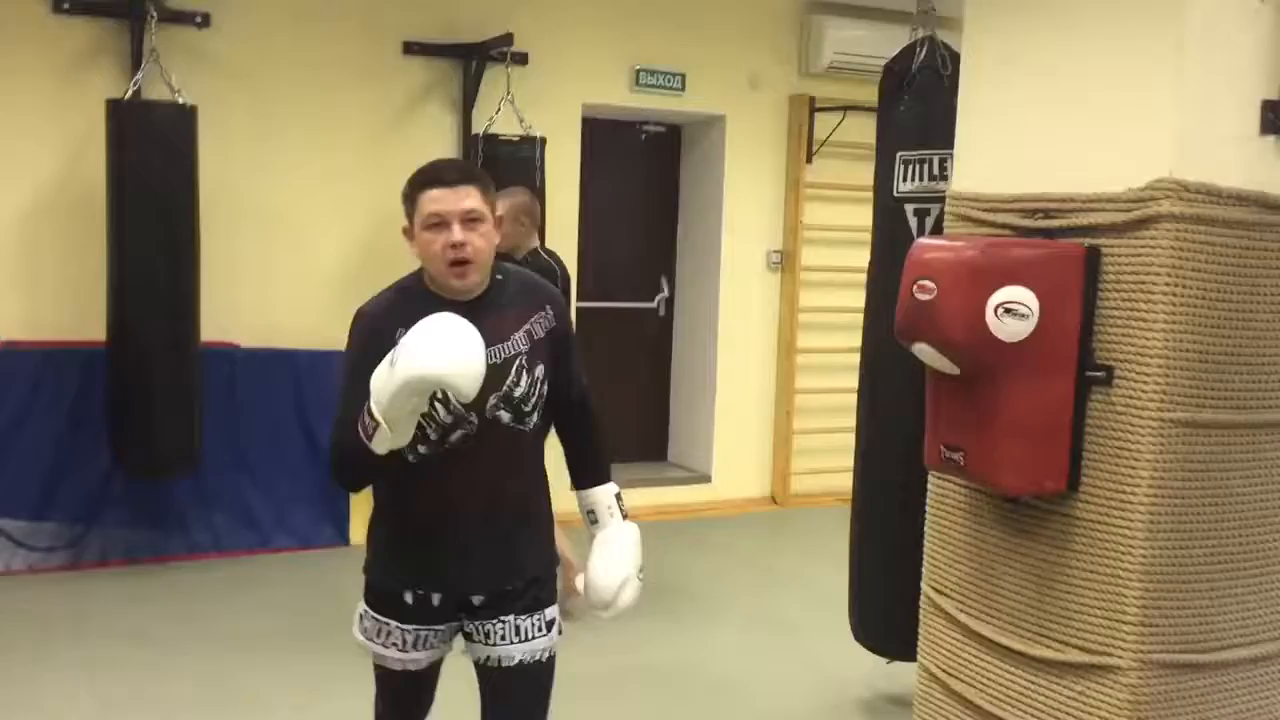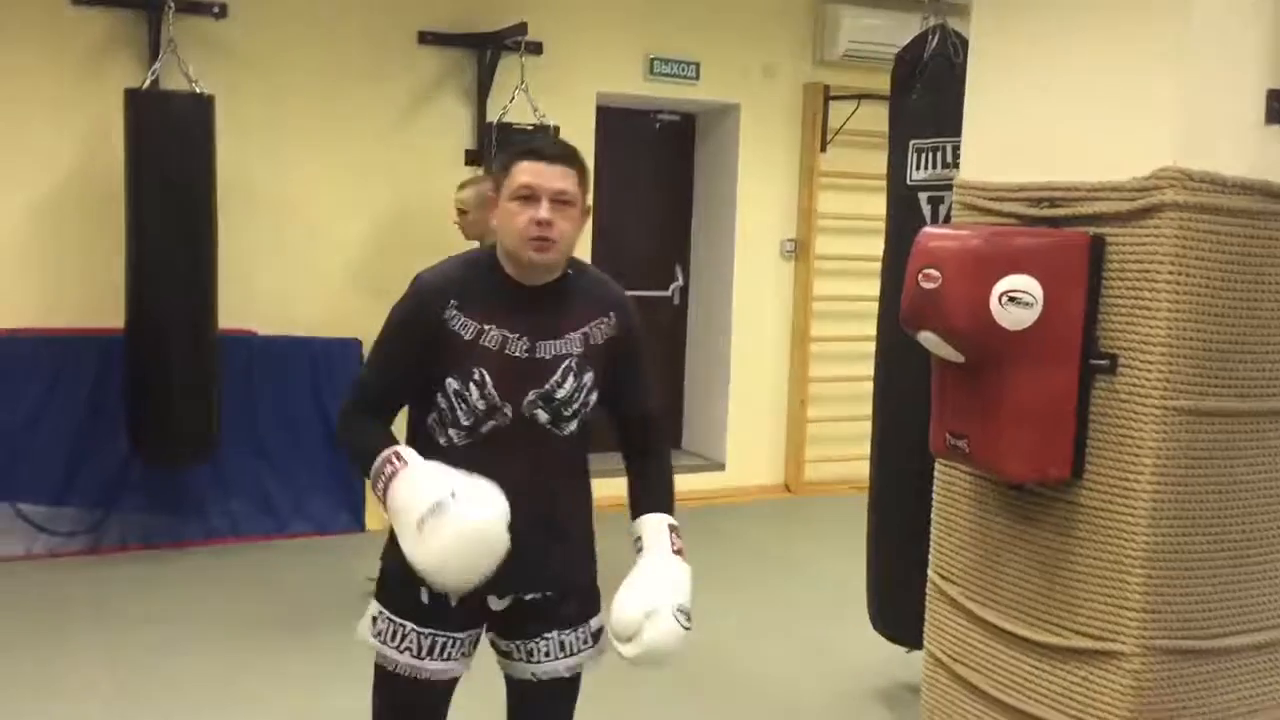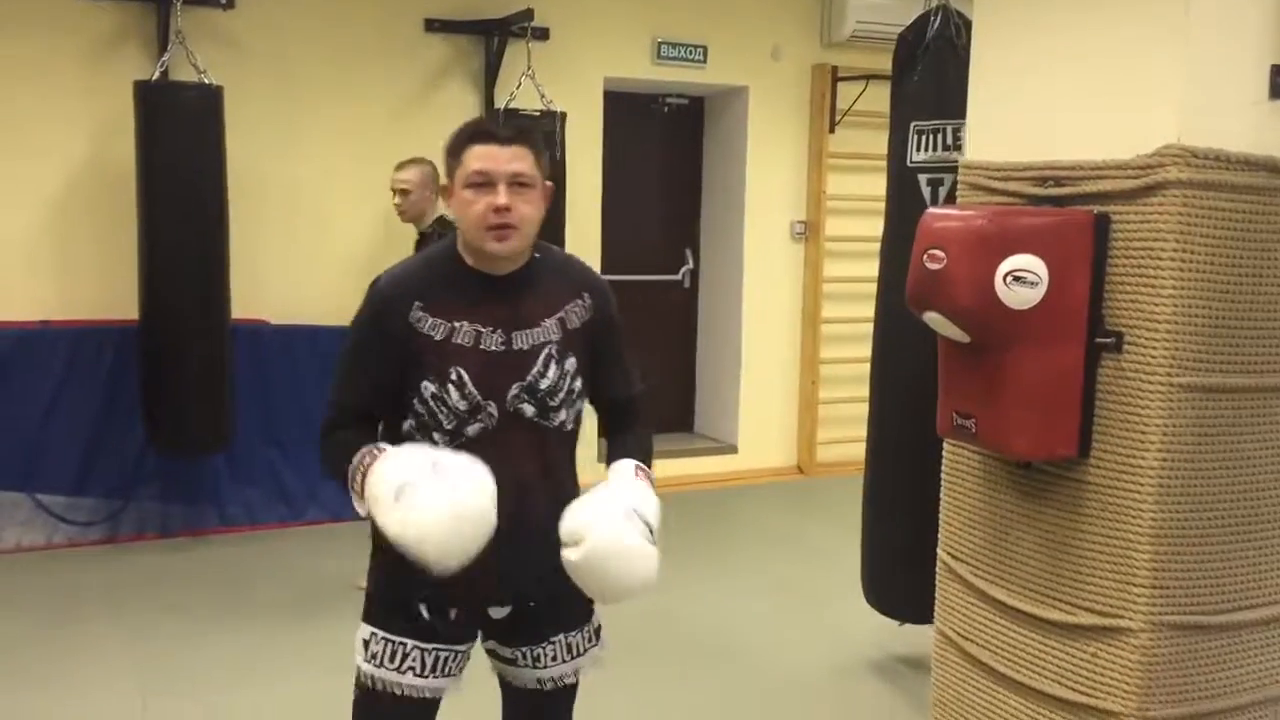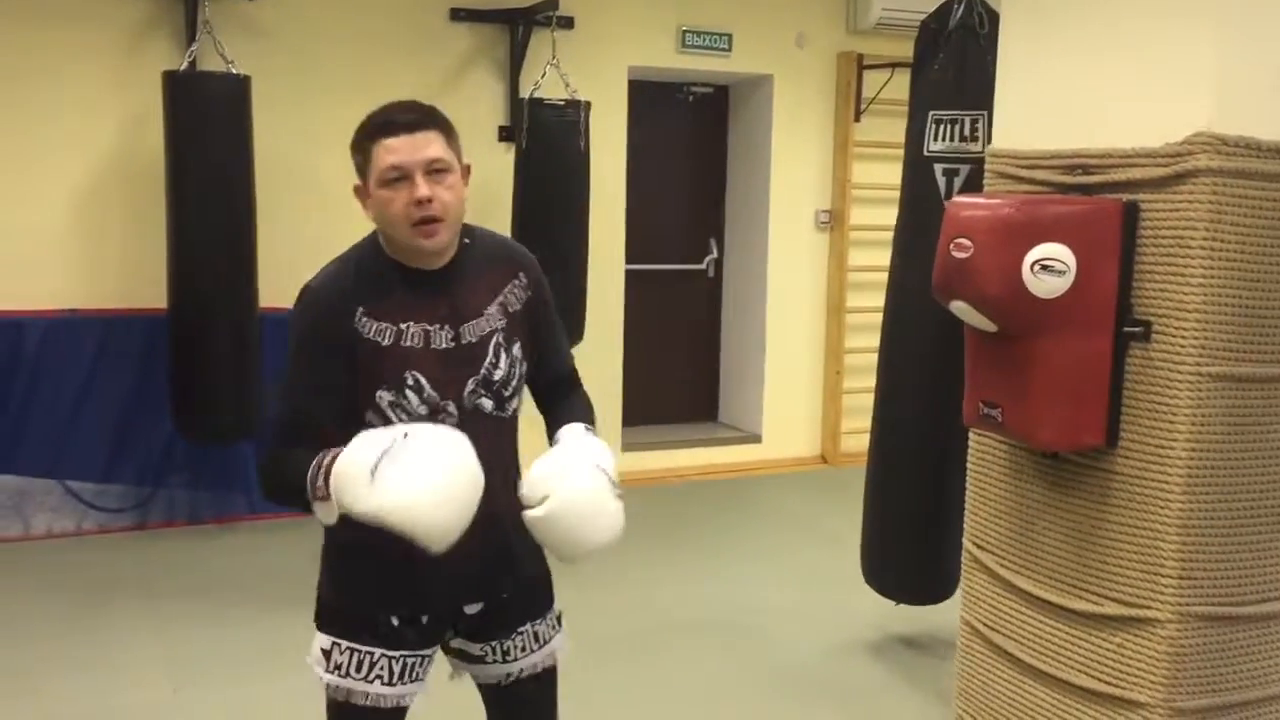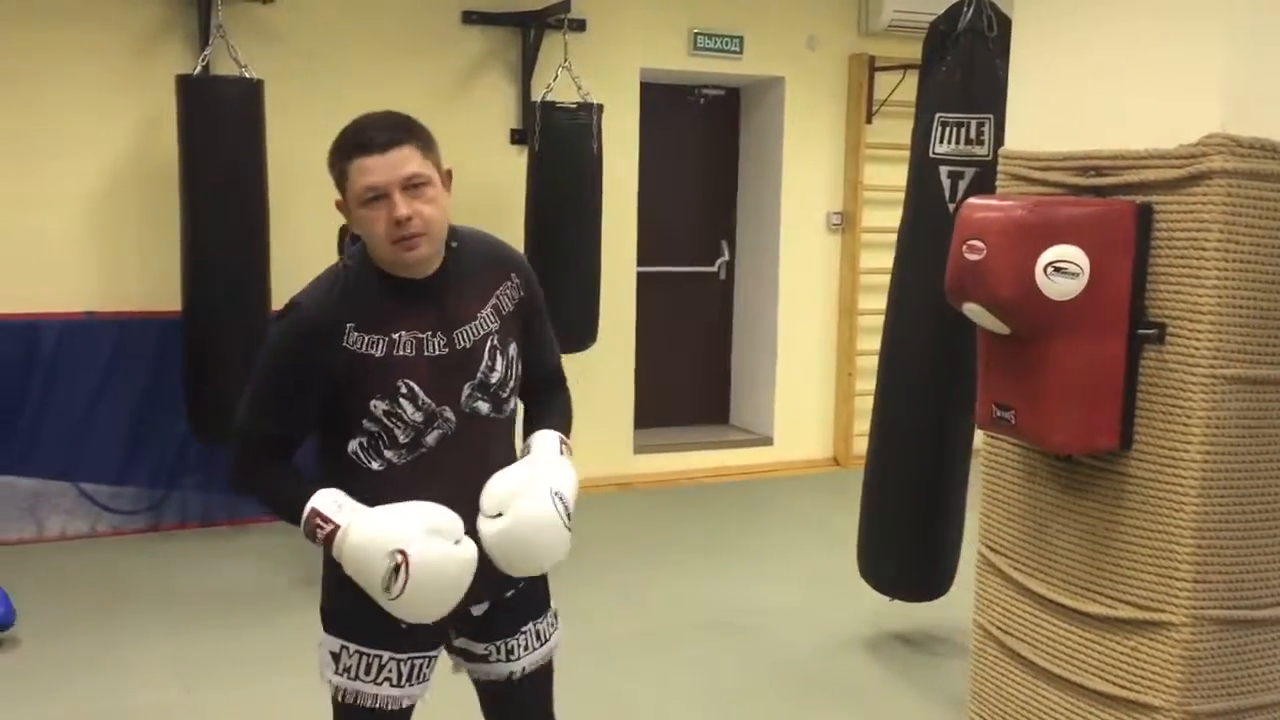
dt=0.4s
person 1, frame 1
left shoulder: (539, 304)
right shoulder: (383, 321)
left elbow: (573, 414)
right elbow: (347, 469)
left wrist: (608, 515)
right wrist: (391, 404)
left hip: (519, 563)
right hip: (411, 561)
person 1, frame 2
left shoulder: (608, 310)
right shoulder: (437, 296)
left elbow: (642, 437)
right elbow: (360, 416)
left wrist: (661, 544)
right wrist: (403, 480)
left hip: (556, 567)
right hip: (437, 562)
person 1, frame 3
left shoulder: (582, 292)
right shoulder: (399, 297)
left elbow: (626, 414)
right elbow: (339, 438)
left wrist: (633, 486)
right wrist: (380, 474)
left hip: (546, 569)
right hip: (421, 574)
person 1, frame 4
left shoulder: (512, 271)
right shoulder: (333, 302)
left elbow: (560, 386)
right elbow: (282, 465)
left wrist: (580, 449)
right wrist: (345, 476)
left hip: (504, 560)
right hip: (377, 585)
person 1, frame 5
left shoulder: (503, 270)
right shoulder: (322, 317)
left elbow: (546, 387)
right elbow: (255, 462)
left wrist: (548, 459)
right wrist: (342, 528)
left hip: (505, 561)
right hip: (377, 587)
